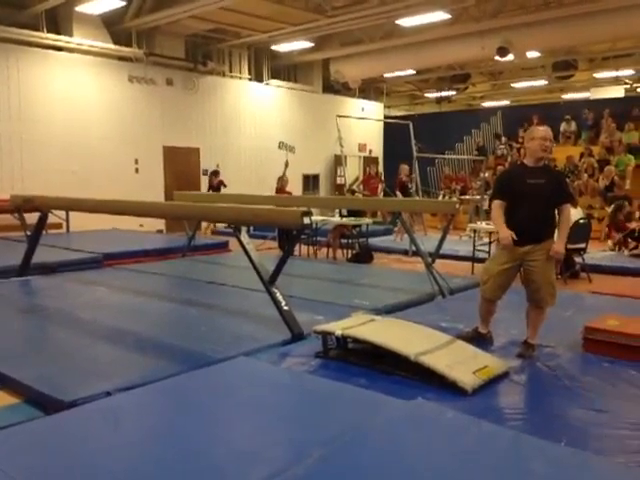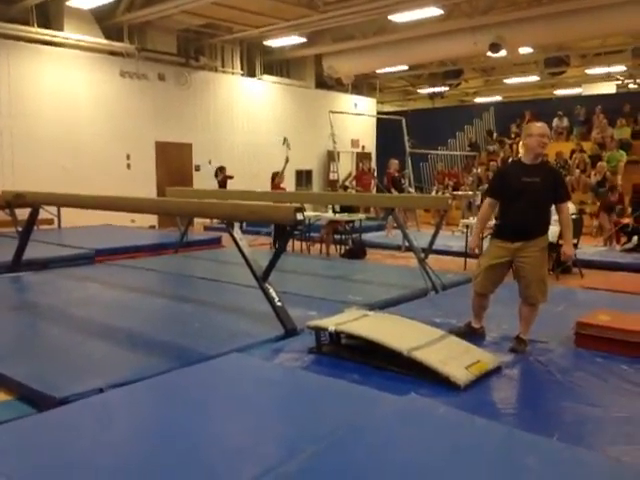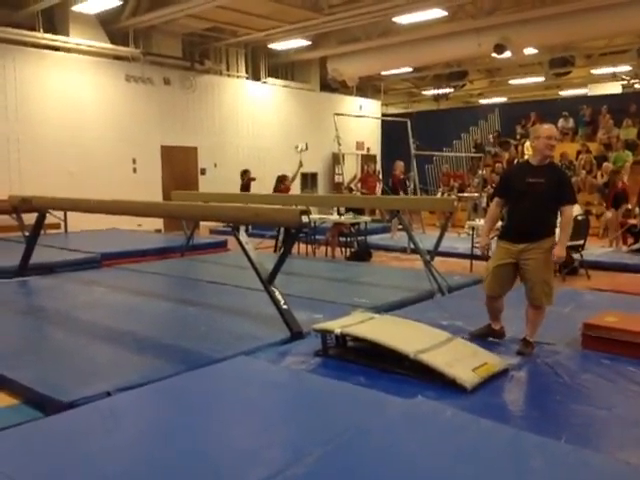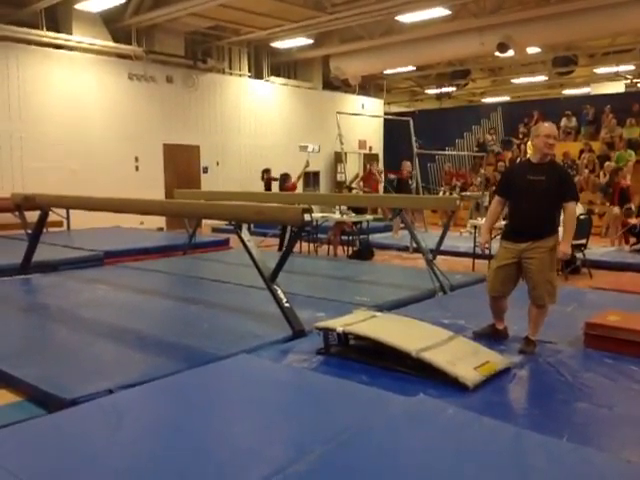
dt=0.4s
person 1, frame 1
left shoulder: (556, 178)
right shoulder: (510, 175)
left elbow: (564, 211)
right elbow: (497, 206)
left wrist: (560, 241)
right wrist: (502, 229)
left hip: (542, 247)
right hip: (511, 244)
left knee: (540, 297)
right knee: (489, 290)
left ankle: (530, 341)
right ankle: (483, 330)
person 1, frame 2
left shoulder: (552, 175)
right shoulder: (506, 171)
left elbow: (563, 209)
right elbow: (489, 204)
left wrist: (567, 242)
right wrist: (476, 235)
left hip: (534, 243)
right hip: (502, 240)
left knee: (531, 293)
right knee: (482, 285)
left ankle: (522, 336)
right ankle: (476, 325)
person 1, frame 3
left shoulder: (559, 177)
right shoulder: (513, 172)
left elbow: (566, 212)
right elbow: (497, 204)
left wrist: (561, 245)
right wrist: (485, 233)
left hip: (540, 245)
right hip: (507, 242)
left knee: (537, 296)
right knee: (492, 289)
left ankle: (528, 339)
right ankle: (495, 326)
person 1, frame 4
left shoulder: (560, 174)
right shoulder: (514, 171)
left elbow: (570, 209)
right elbow: (498, 203)
left wrist: (566, 242)
right wrist: (486, 231)
left hip: (542, 244)
right hip: (510, 241)
left knee: (540, 295)
right knee: (496, 288)
left ankle: (531, 338)
right ankle: (498, 327)
